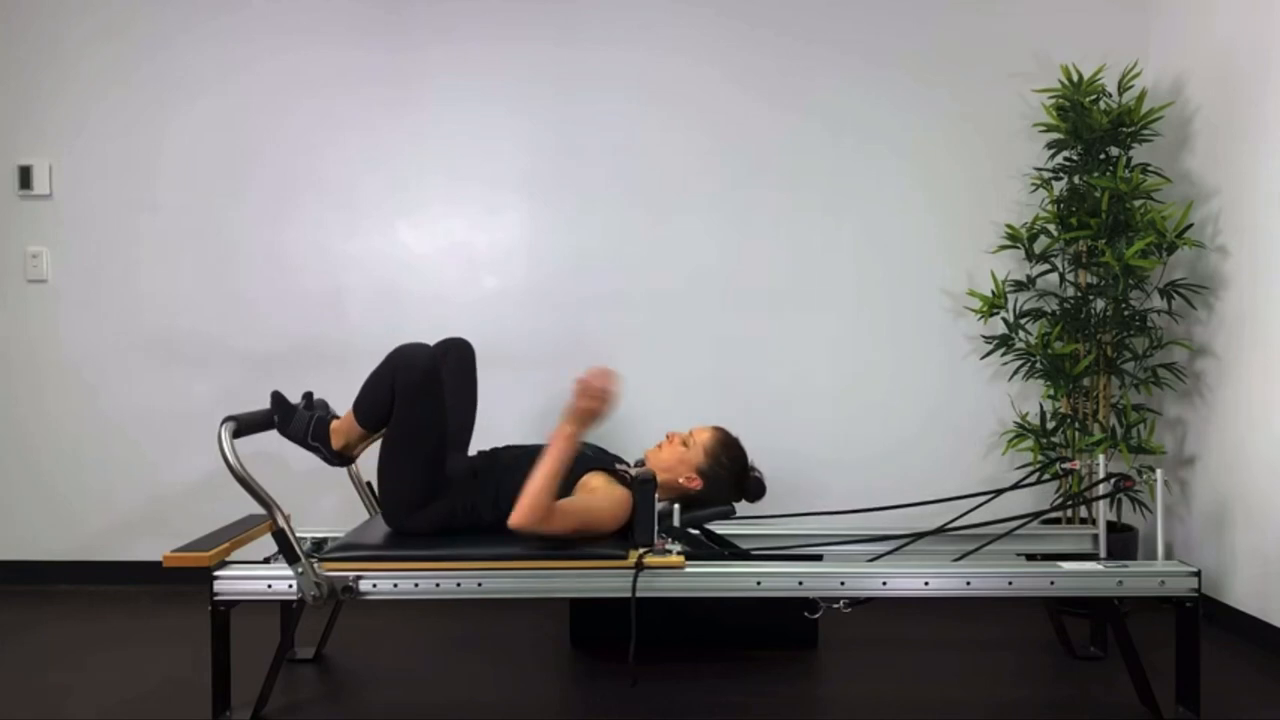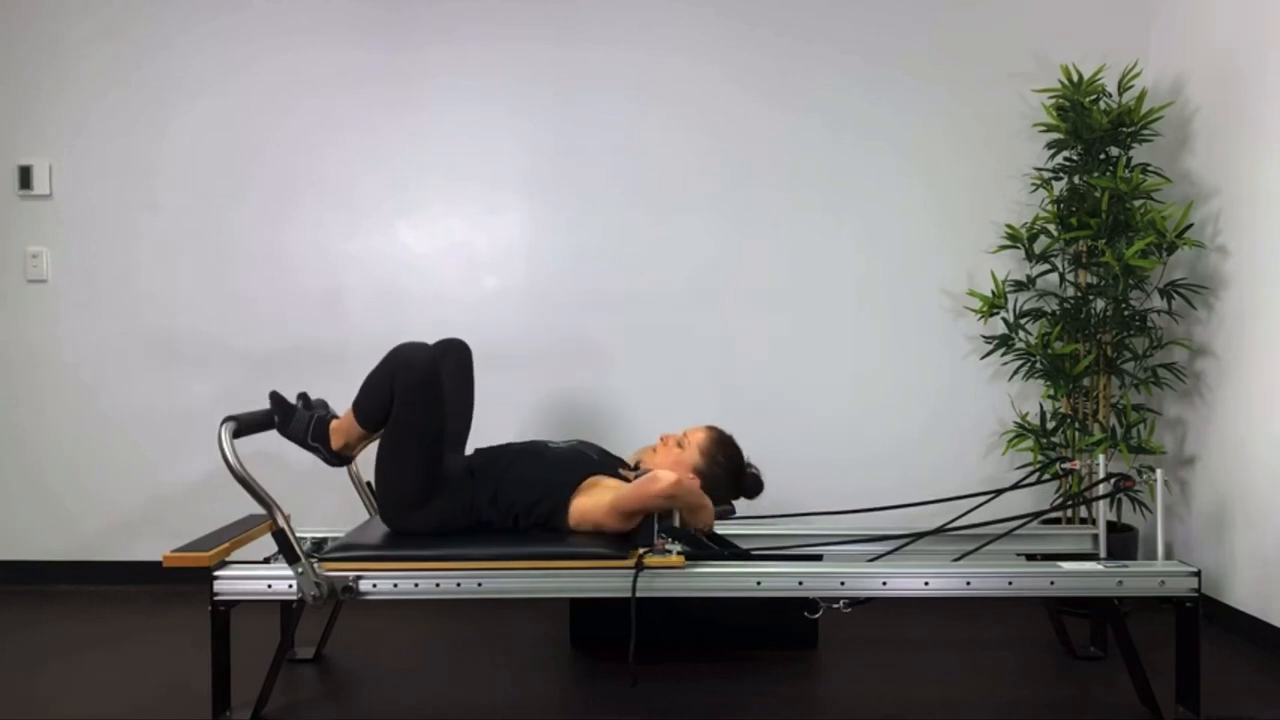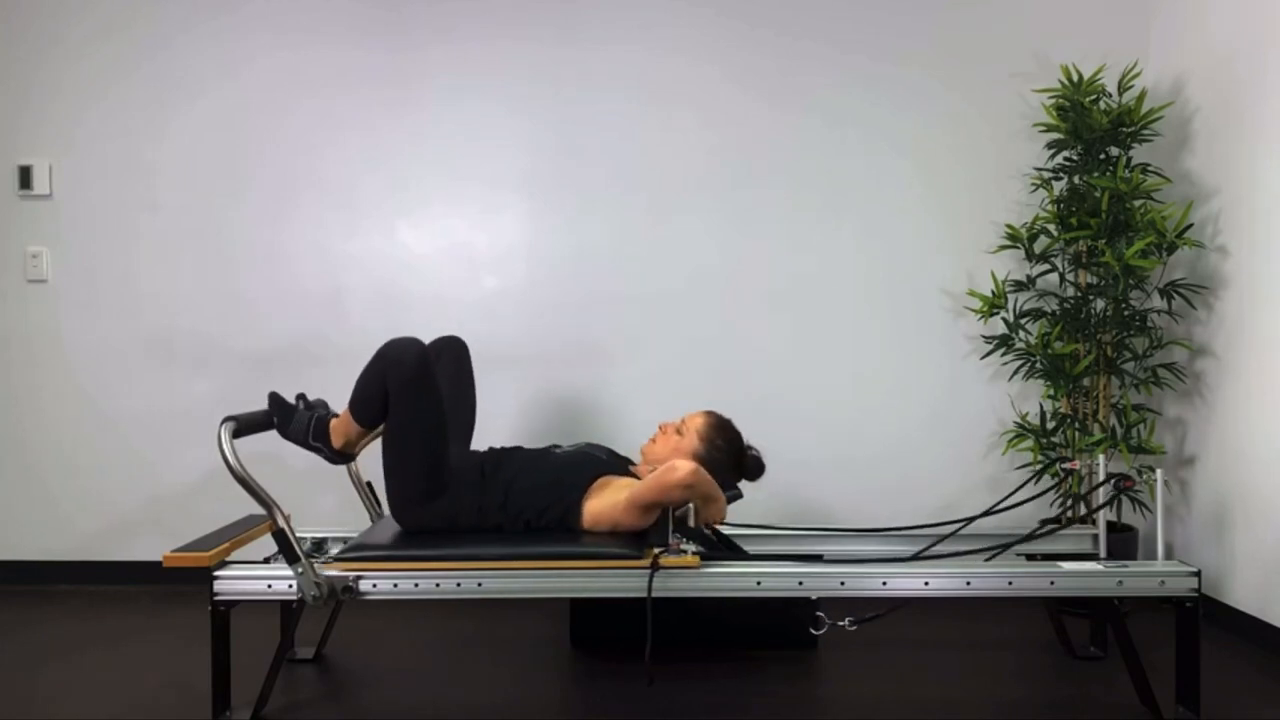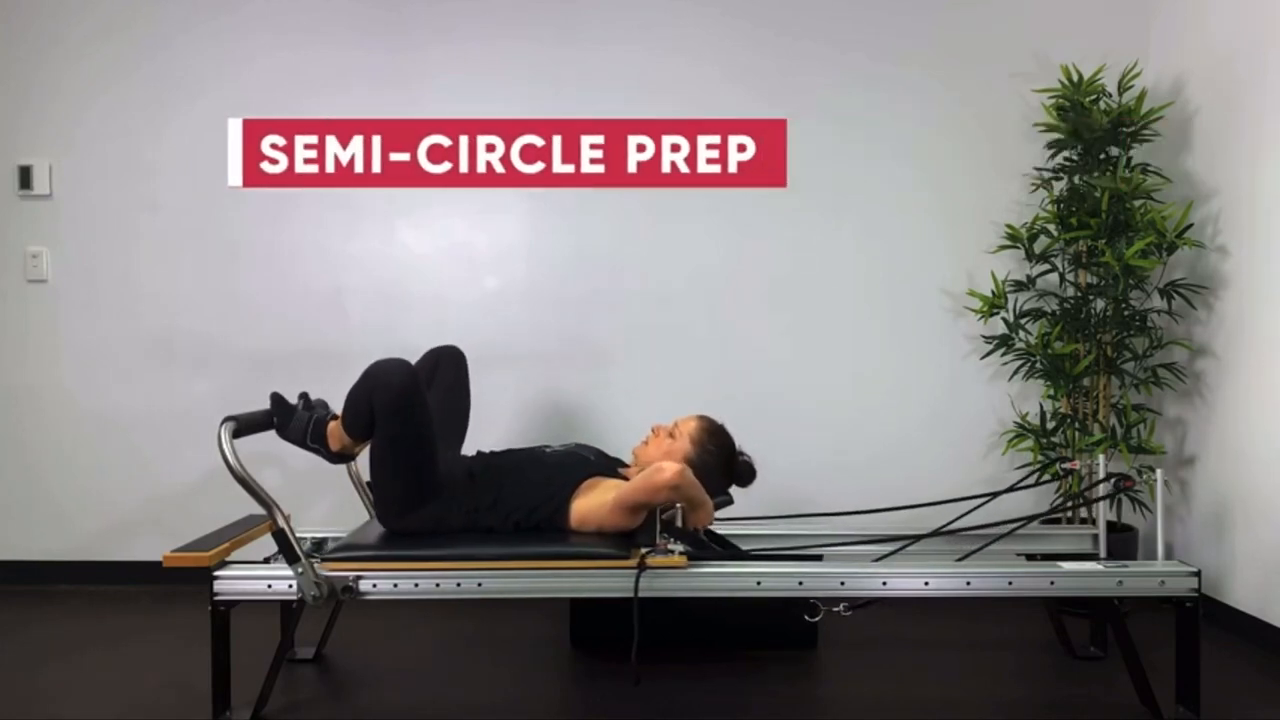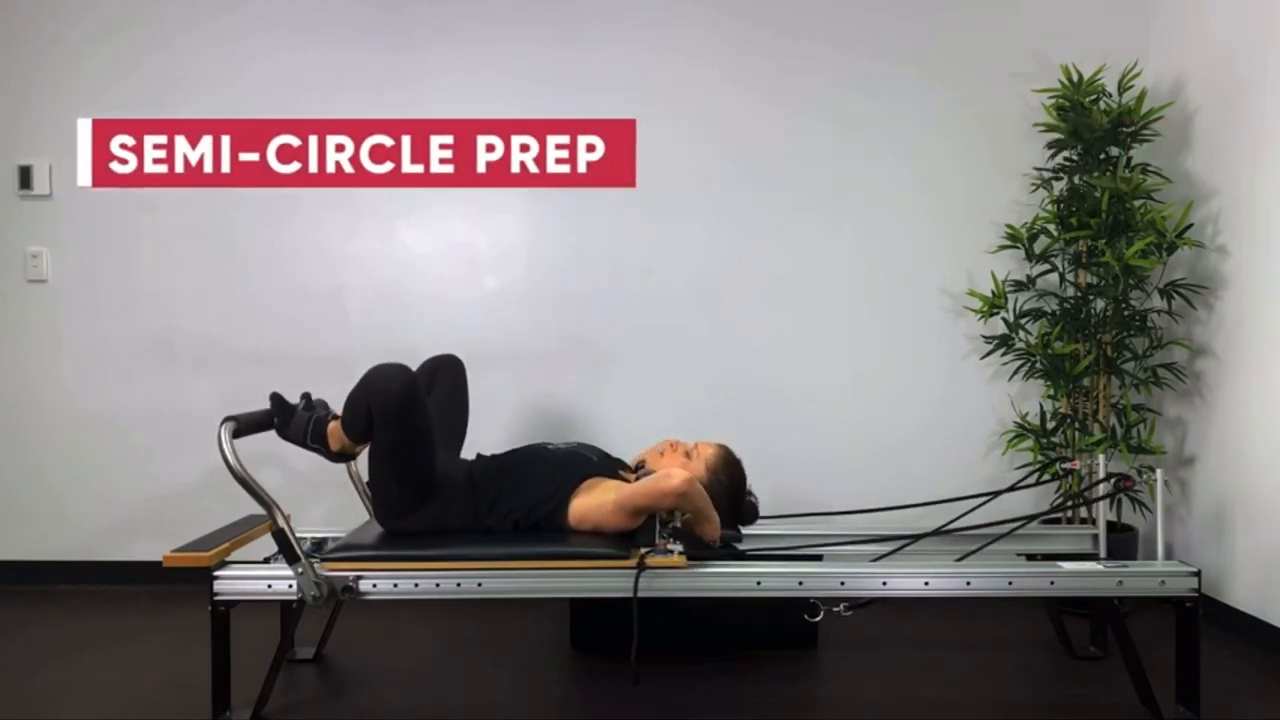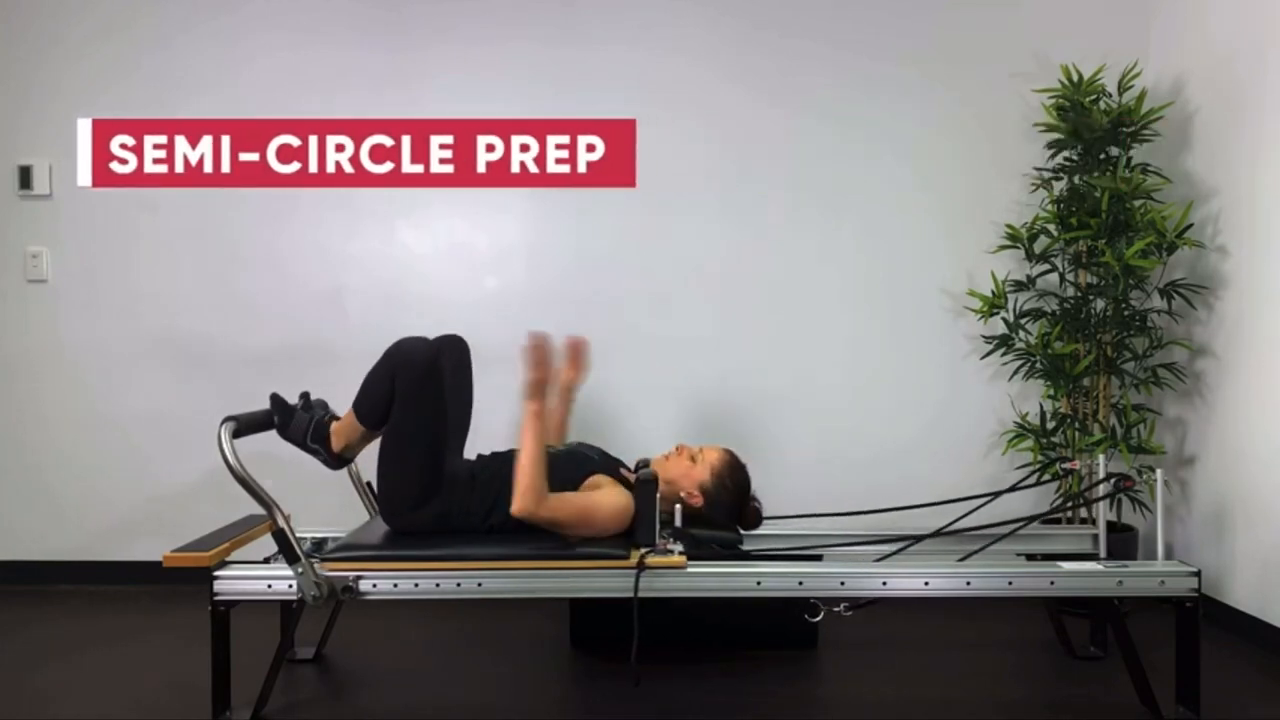
dt=0.7s
person 1, frame 1
left shoulder: (615, 505)
right shoulder: (623, 475)
left elbow: (526, 518)
left wrist: (572, 426)
right wrist: (581, 426)
left hip: (424, 507)
right hip: (455, 480)
left knee: (415, 361)
right knee: (453, 351)
left ankle: (333, 438)
right ankle: (344, 430)
person 1, frame 2
left shoulder: (622, 506)
right shoulder: (625, 474)
left elbow: (664, 483)
left wrist: (699, 507)
left hip: (423, 506)
right hip: (454, 478)
left knee: (414, 361)
right knee: (450, 352)
left ankle: (333, 438)
right ankle: (340, 430)
person 1, frame 3
left shoulder: (633, 503)
right shoulder: (631, 475)
left elbow: (682, 474)
left wrist: (712, 504)
left hip: (434, 502)
right hip: (459, 479)
left knee: (405, 355)
right knee: (447, 349)
left ankle: (333, 437)
right ankle: (345, 428)
person 1, frame 4
left shoulder: (622, 505)
right shoulder: (622, 475)
left elbow: (667, 477)
left wrist: (699, 505)
left hip: (424, 507)
right hip: (450, 479)
left knee: (394, 376)
right knee: (446, 359)
left ankle: (332, 438)
right ankle: (340, 428)
person 1, frame 5
left shoulder: (622, 509)
right shoulder: (626, 476)
left elbow: (675, 484)
right elbow: (660, 465)
left wrist: (705, 520)
left hip: (423, 508)
right hip: (450, 483)
left knee: (393, 381)
right knee: (444, 367)
left ankle: (331, 438)
right ankle: (339, 428)
person 1, frame 6
left shoulder: (618, 509)
right shoulder: (627, 484)
left elbow: (526, 505)
left wrist: (535, 403)
right wrist: (565, 390)
left hip: (426, 505)
right hip: (452, 483)
left knee: (415, 356)
right knee: (448, 348)
left ankle: (334, 440)
right ankle: (338, 432)
